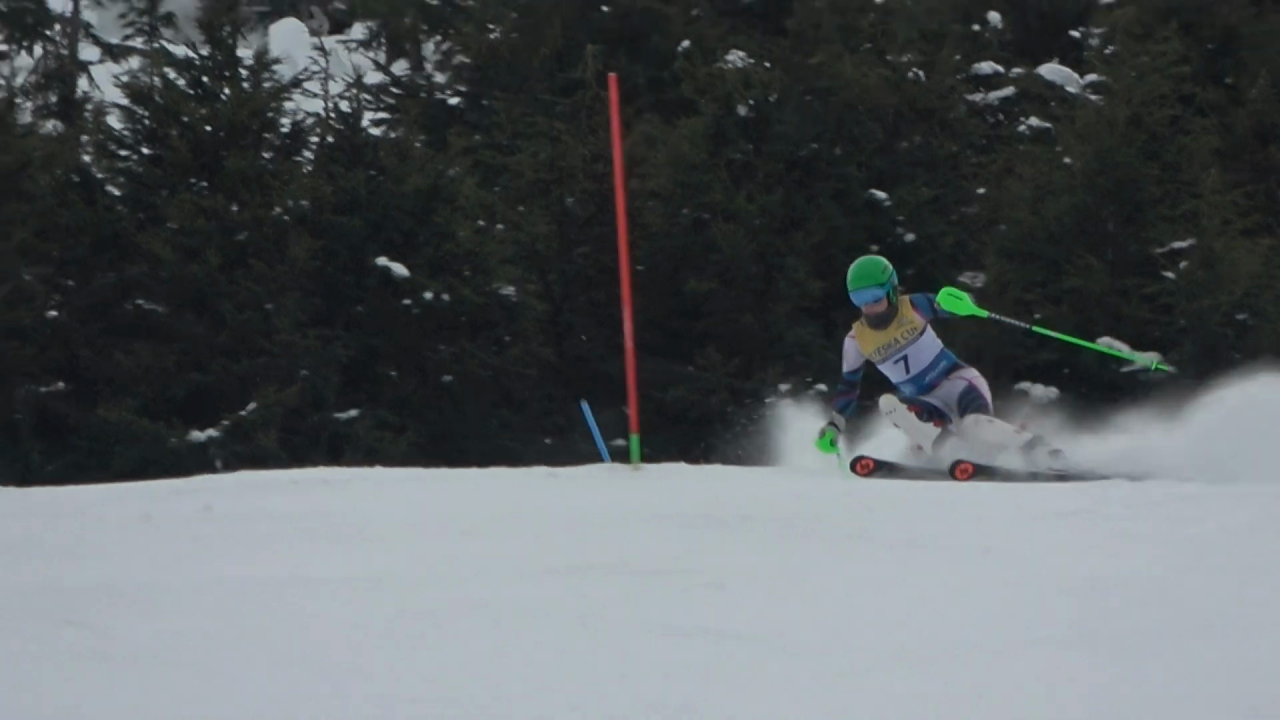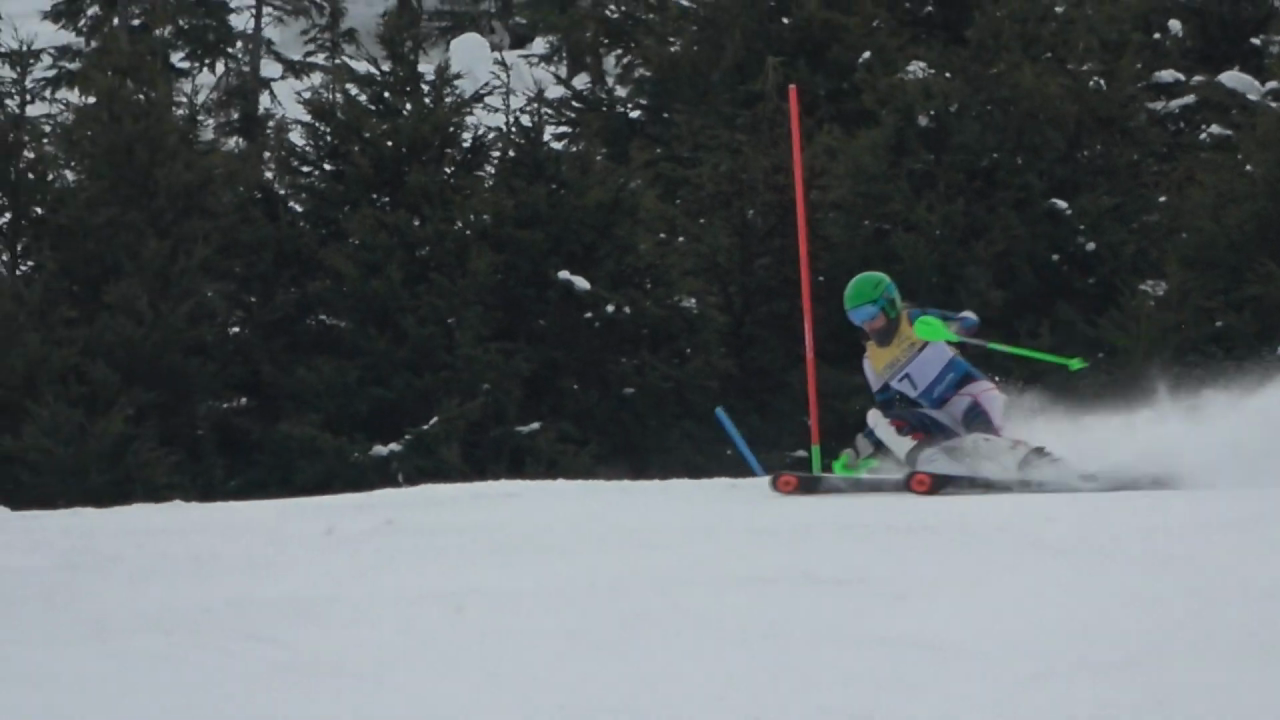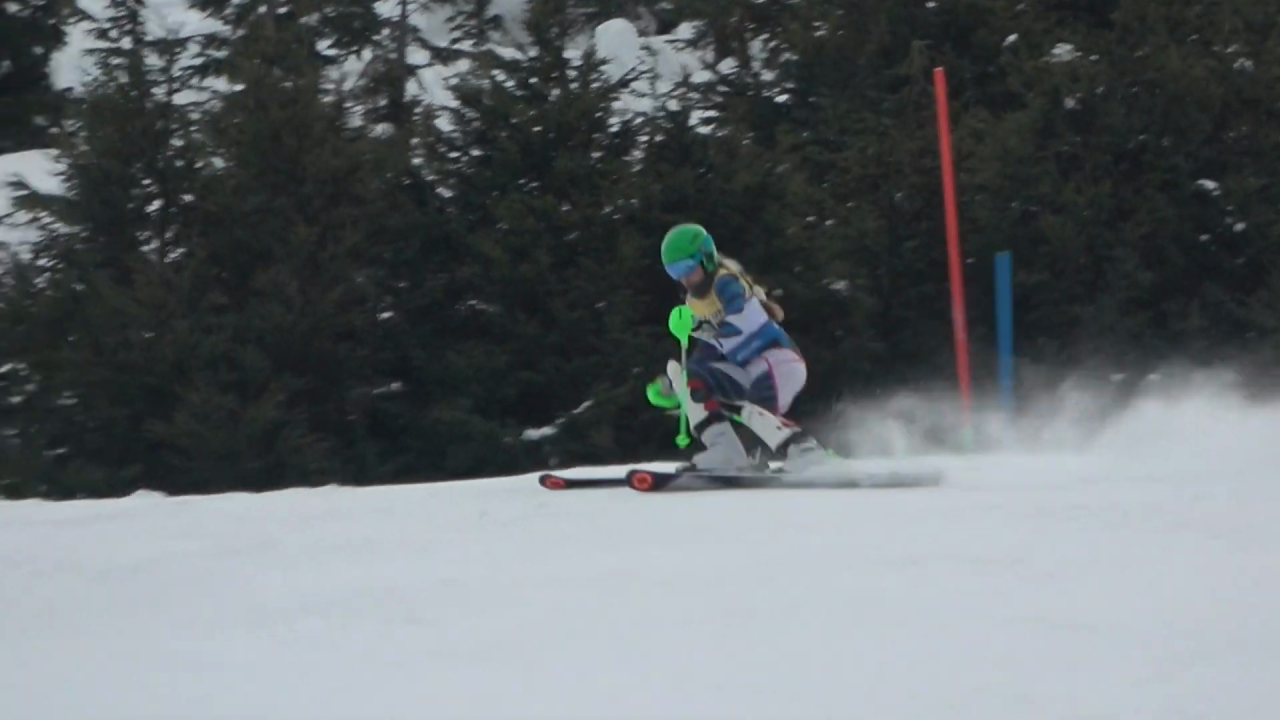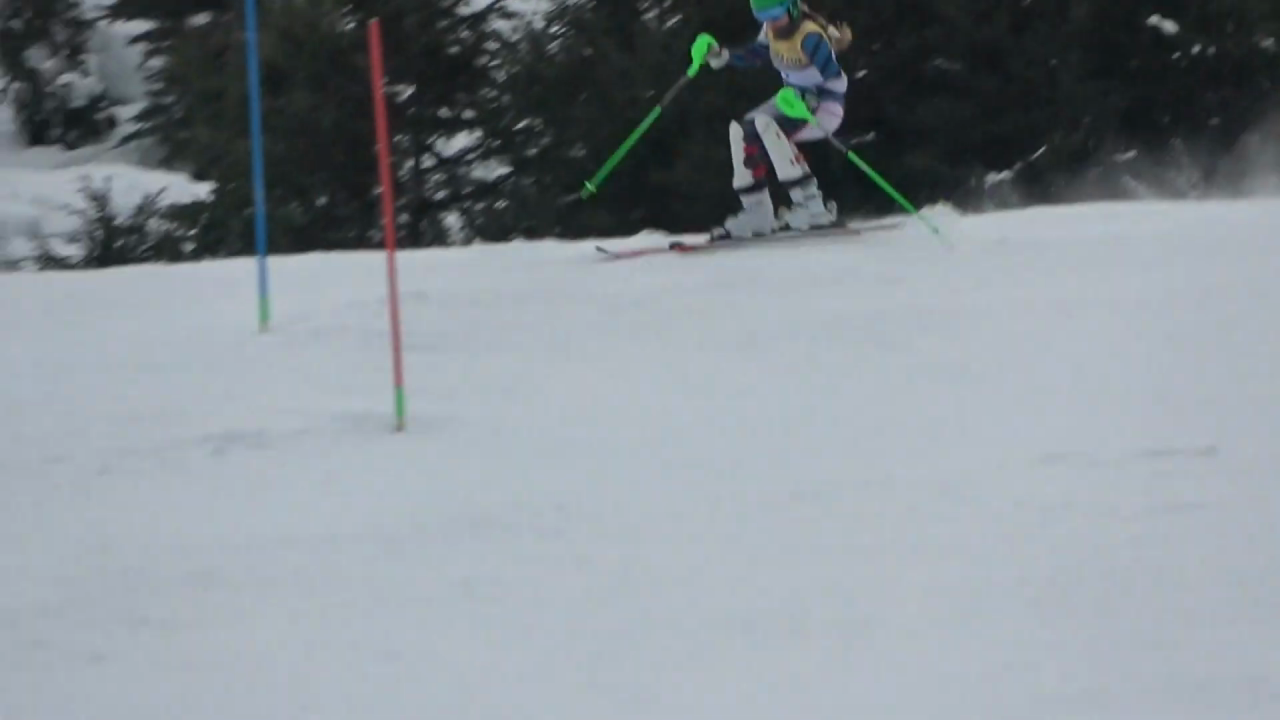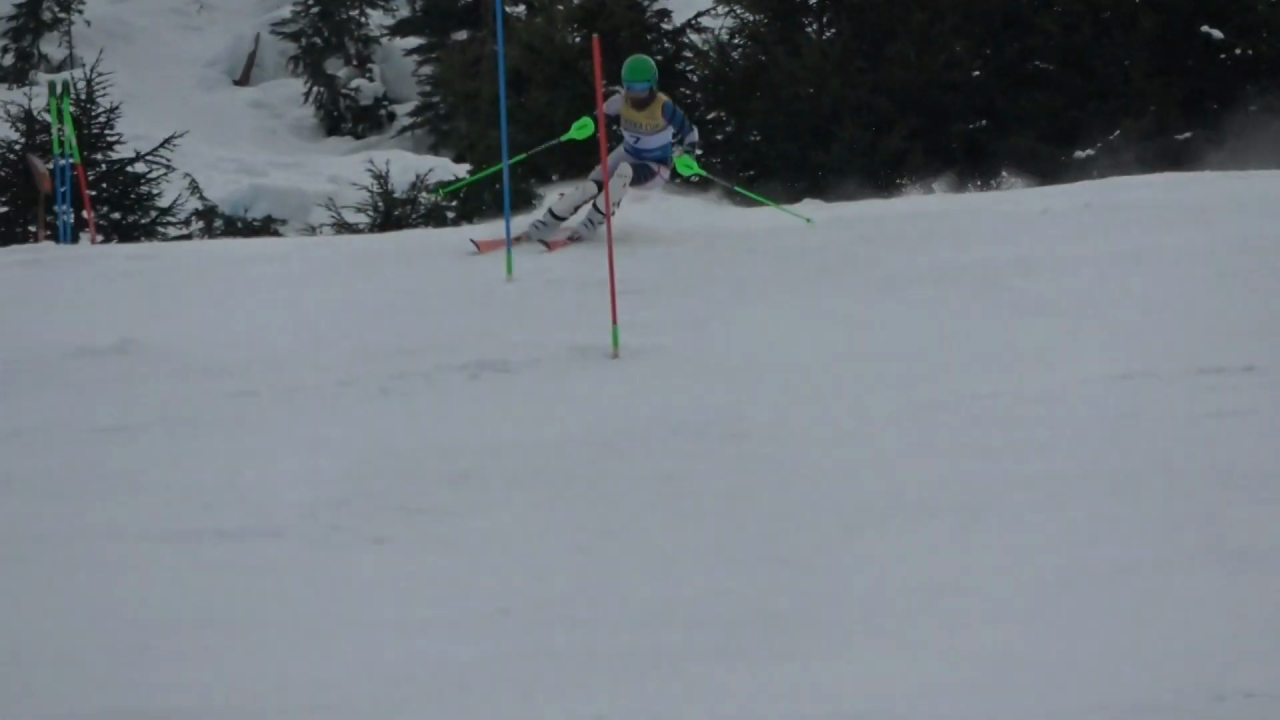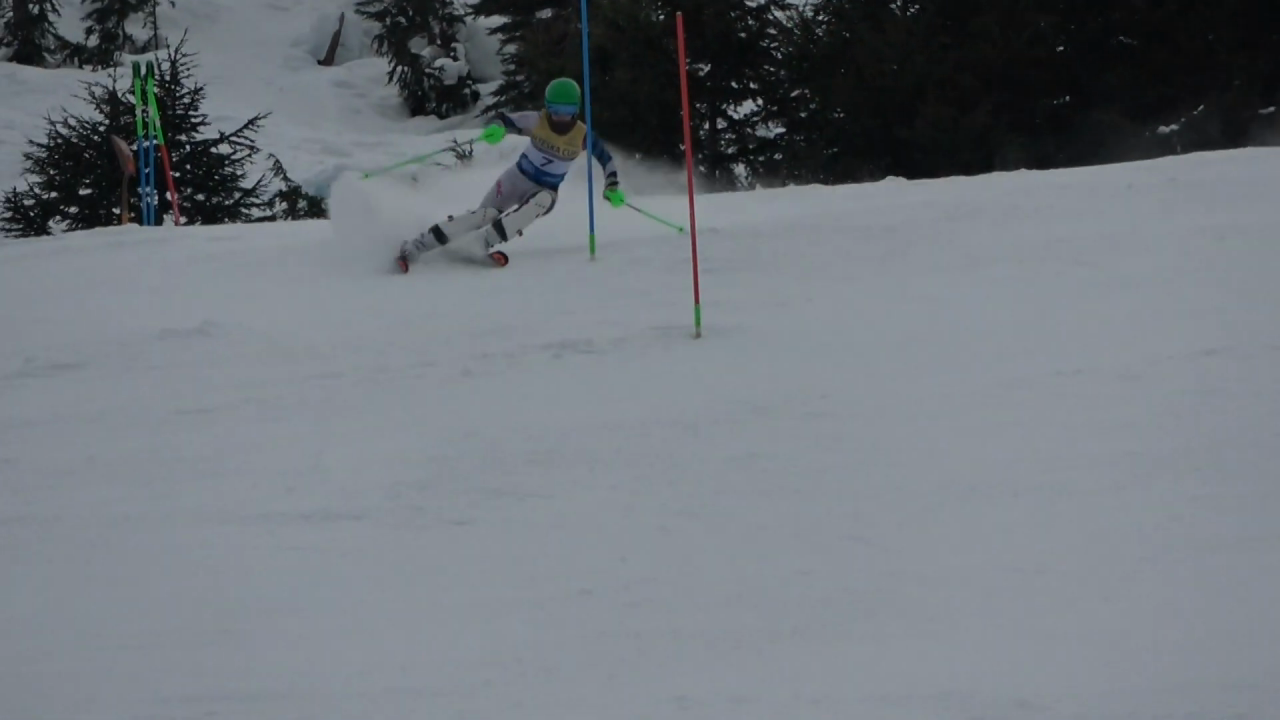
dt=0.3s
person 1, frame 1
left shoulder: (912, 305)
right shoulder: (857, 340)
right elbow: (849, 384)
right wrist: (835, 424)
left hip: (958, 381)
right hip: (929, 405)
left knee: (975, 423)
right knee: (888, 403)
left ankle: (1046, 455)
right ankle: (955, 453)
person 1, frame 2
left shoulder: (913, 321)
right shoulder: (872, 360)
left elbow: (970, 321)
right elbow: (887, 407)
left wrist: (949, 329)
right wrist: (859, 450)
left hip: (973, 394)
right hip: (943, 417)
right knee: (877, 417)
person 1, frame 3
left shoulder: (726, 282)
right shoulder: (693, 302)
left elbow: (740, 323)
right elbow: (706, 349)
left wrist: (701, 326)
right wrist: (671, 382)
left hip: (777, 361)
right hip: (747, 370)
left knee: (755, 413)
right knee: (678, 371)
right ankle: (725, 451)
person 1, frame 4
left shoulder: (811, 38)
right shoulder: (771, 29)
left elbow: (838, 82)
right elbow: (753, 54)
left wrist: (811, 101)
right wrist: (720, 55)
left hip: (824, 110)
left knee: (766, 124)
right knee: (740, 130)
left ankle: (810, 205)
right ankle: (756, 214)
person 1, frame 5
left shoulder: (664, 107)
right shoulder: (621, 101)
left elbow: (690, 131)
left wrist: (686, 156)
left hip: (656, 168)
right hip: (626, 156)
left knee: (624, 171)
right knee: (588, 187)
left ankle: (590, 225)
right ankle: (543, 227)
person 1, frame 6
left shoulder: (583, 136)
right shoulder: (538, 121)
left elbow: (607, 159)
right elbow: (504, 119)
left wrist: (612, 186)
right wrist: (496, 128)
left hip: (543, 192)
right hip: (517, 178)
left knee: (543, 201)
right knee: (484, 214)
left ankle: (485, 244)
right ankle: (419, 245)
